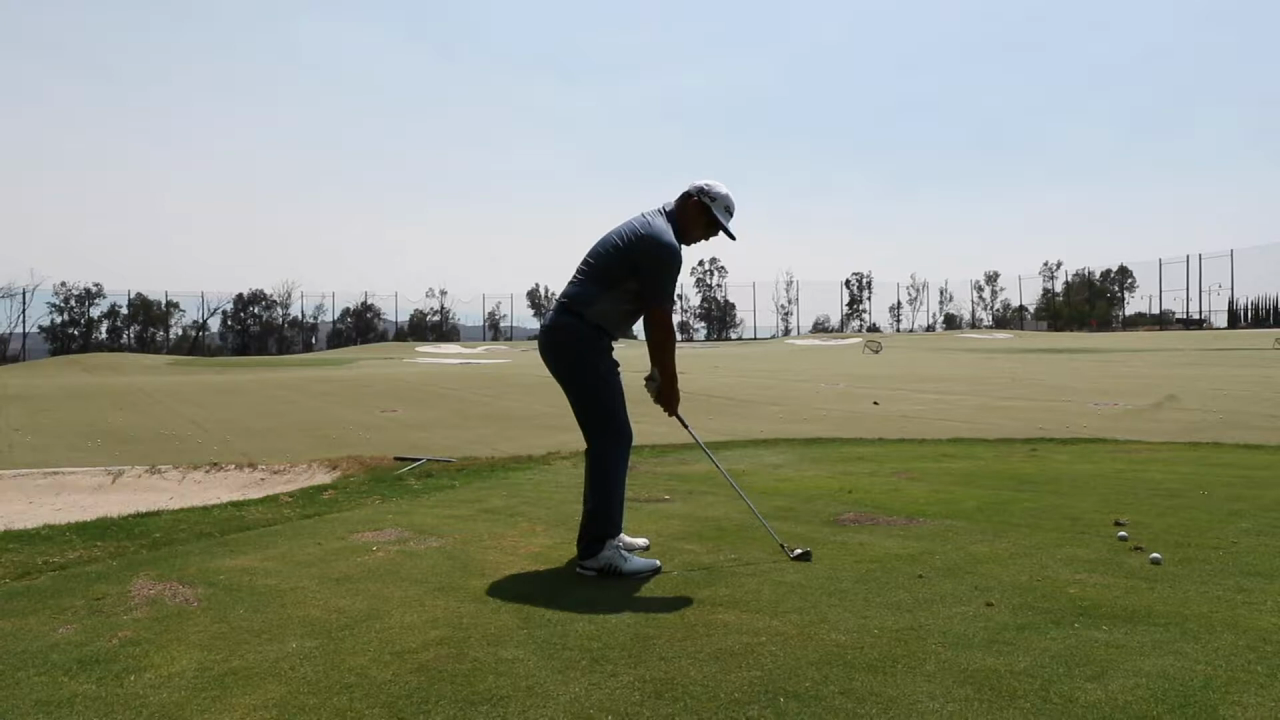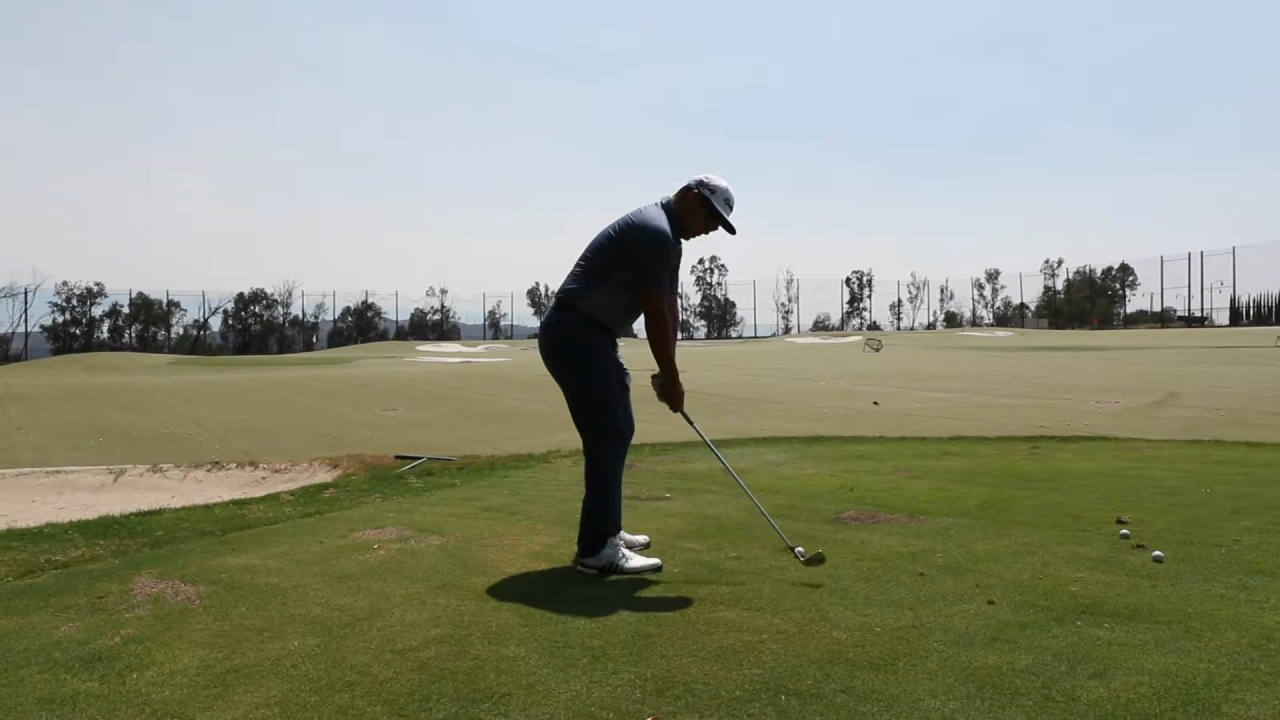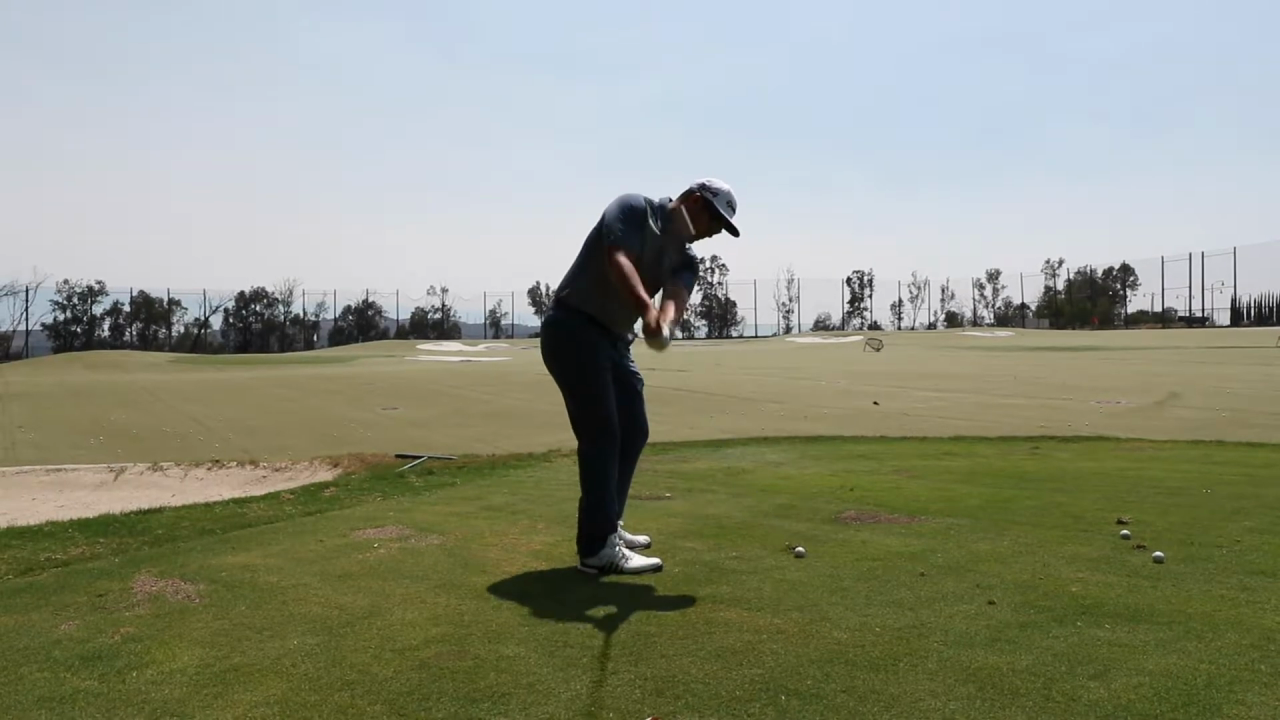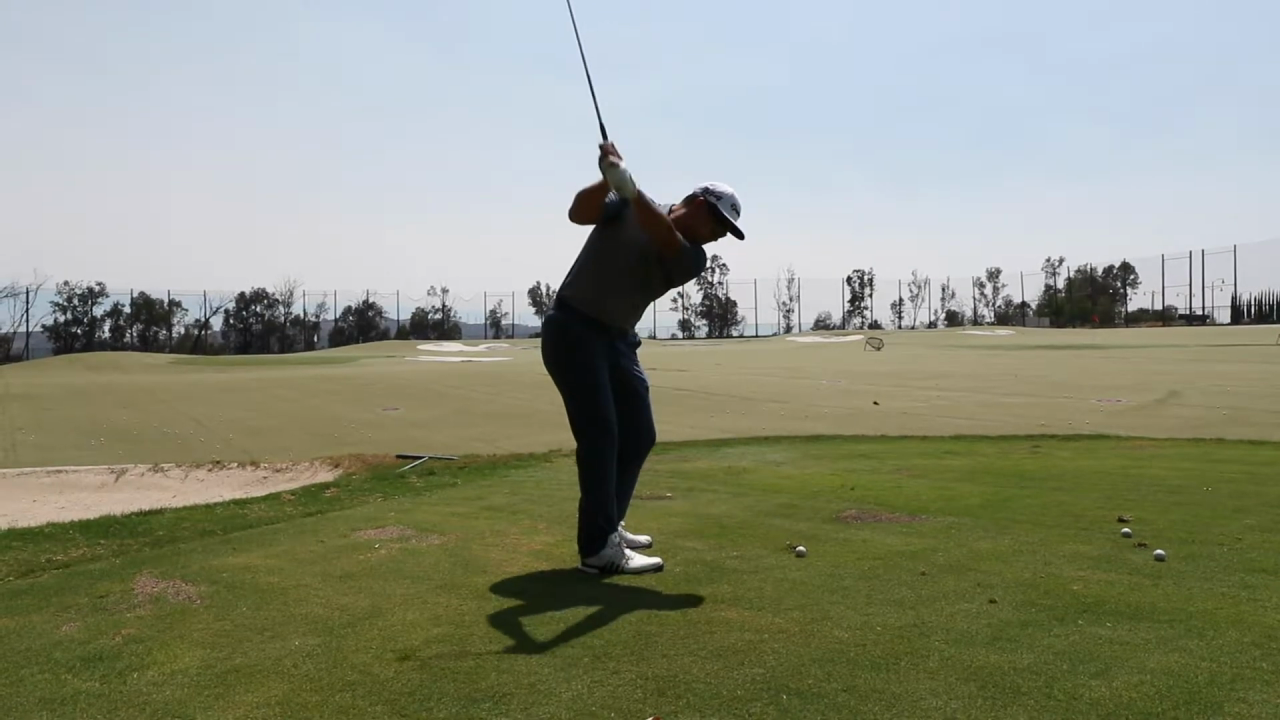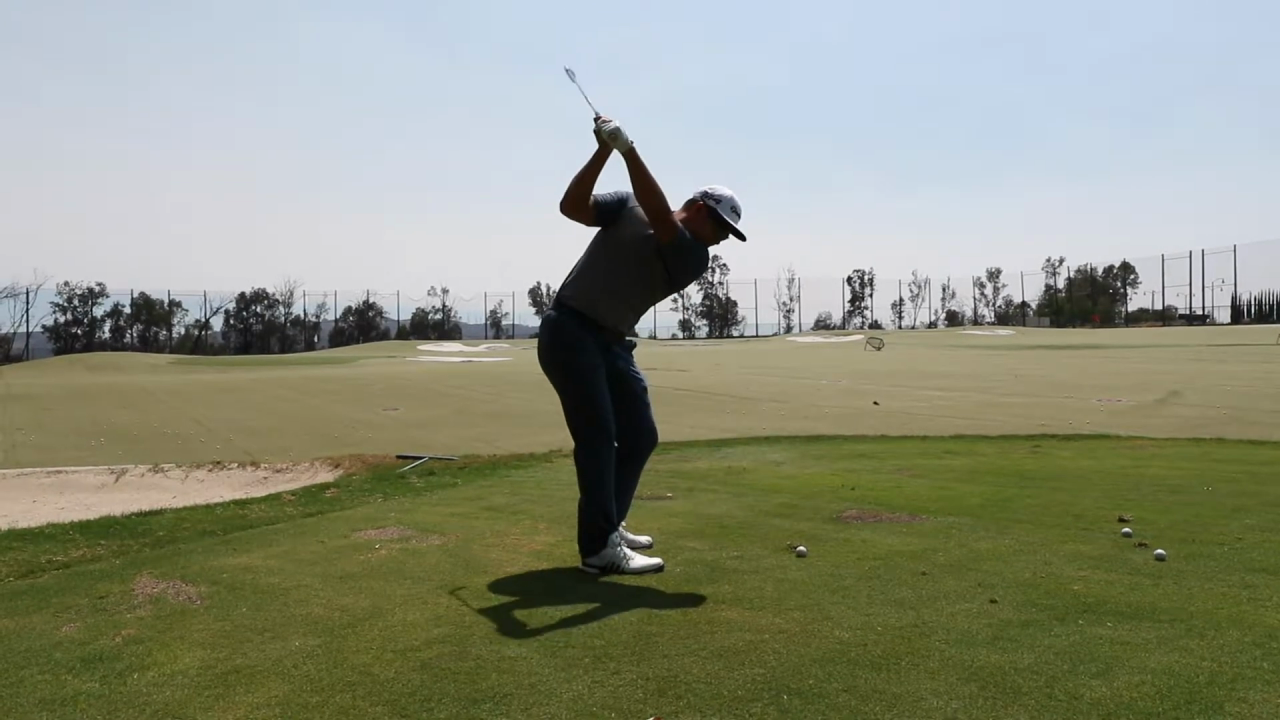
dt=0.7s
person 1, frame 1
left shoulder: (652, 229)
right shoulder: (663, 244)
left elbow: (654, 318)
right elbow: (661, 324)
left wrist: (657, 373)
right wrist: (670, 384)
left hip: (573, 335)
right hip: (578, 339)
left knee: (609, 437)
right knee: (613, 439)
left ankle: (603, 532)
right ankle: (598, 550)
person 1, frame 2
left shoulder: (669, 239)
right shoulder: (653, 231)
left elbow: (669, 310)
right elbow: (655, 314)
left wrist: (667, 373)
right wrist: (671, 378)
left hip: (594, 336)
right hip: (573, 335)
left knee: (617, 432)
right knee: (607, 436)
left ankle: (604, 530)
right ankle: (597, 549)
person 1, frame 3
left shoulder: (686, 258)
right shoulder: (634, 209)
left elbow: (676, 298)
right elbow: (618, 264)
left wrist: (665, 322)
right wrist: (646, 310)
left hip: (613, 338)
right hip: (573, 330)
left knee: (632, 433)
right knee: (601, 434)
left ankle: (606, 527)
right ankle: (597, 547)
person 1, frame 4
left shoulder: (693, 259)
right shoulder: (626, 203)
left elbow: (662, 237)
right elbow: (579, 212)
left wrist: (630, 188)
right wrist: (609, 182)
left hip: (617, 340)
right hip: (572, 328)
left knee: (639, 436)
right knee: (600, 434)
left ankle: (608, 526)
right ankle: (598, 548)
person 1, frame 5
left shoulder: (693, 257)
right shoulder: (628, 205)
right elbow: (571, 206)
right wrist: (604, 150)
left hip: (611, 342)
right hip: (568, 330)
left knee: (640, 437)
right knee: (597, 435)
left ankle: (609, 526)
right ankle: (599, 548)
